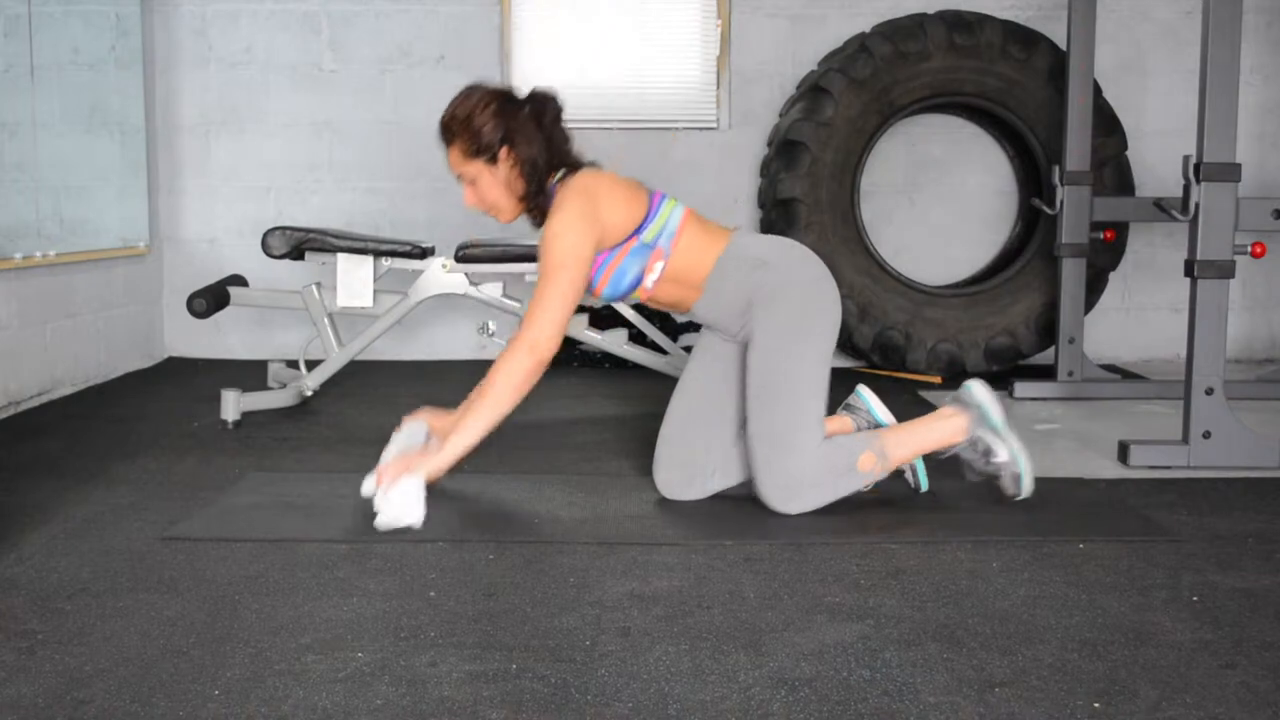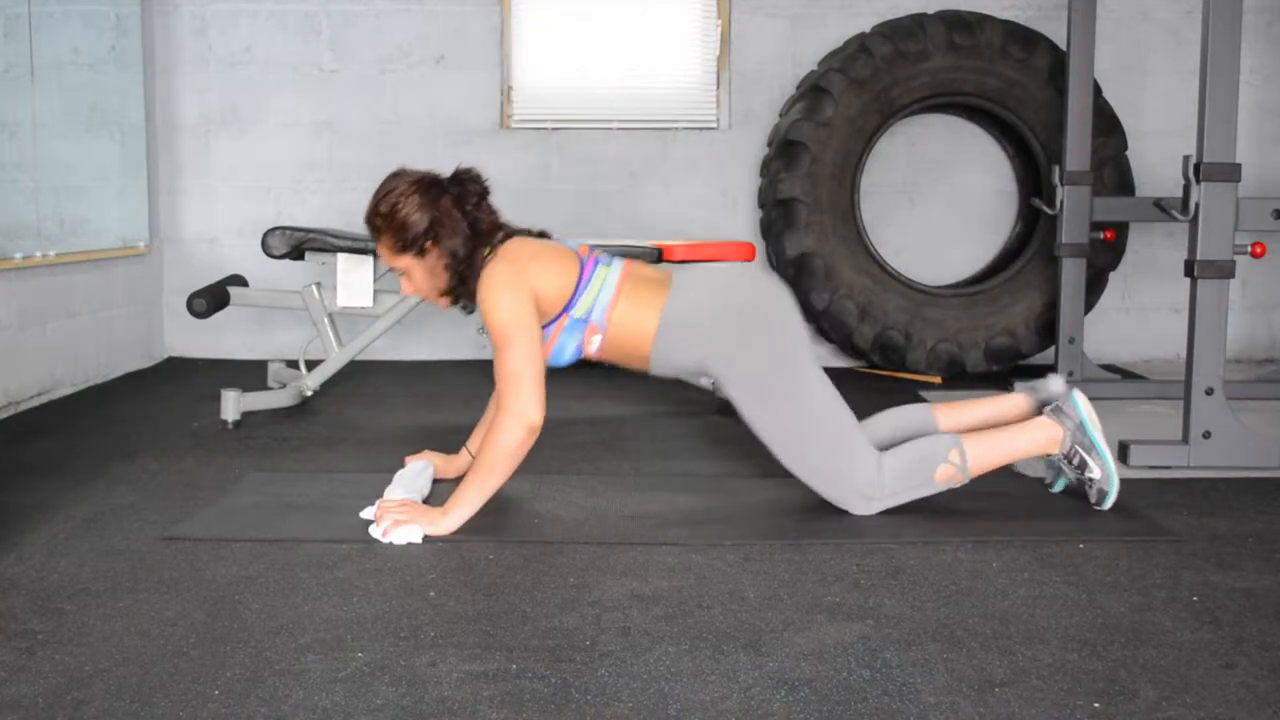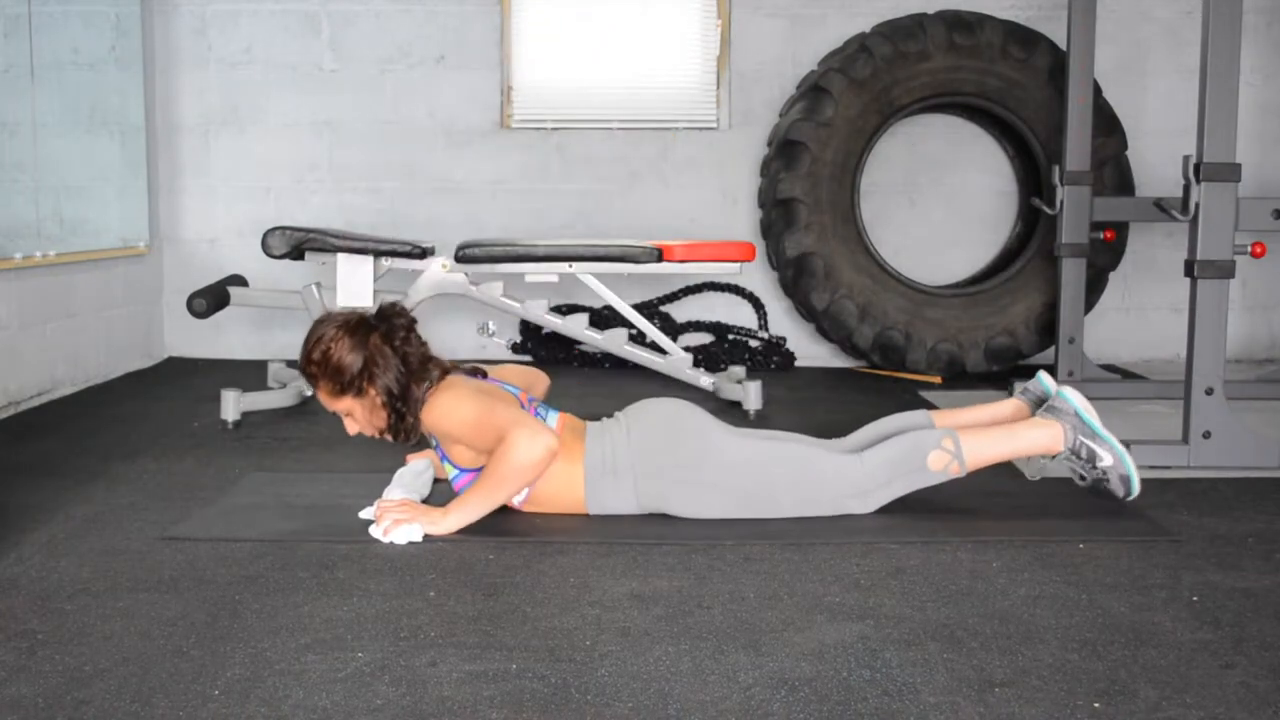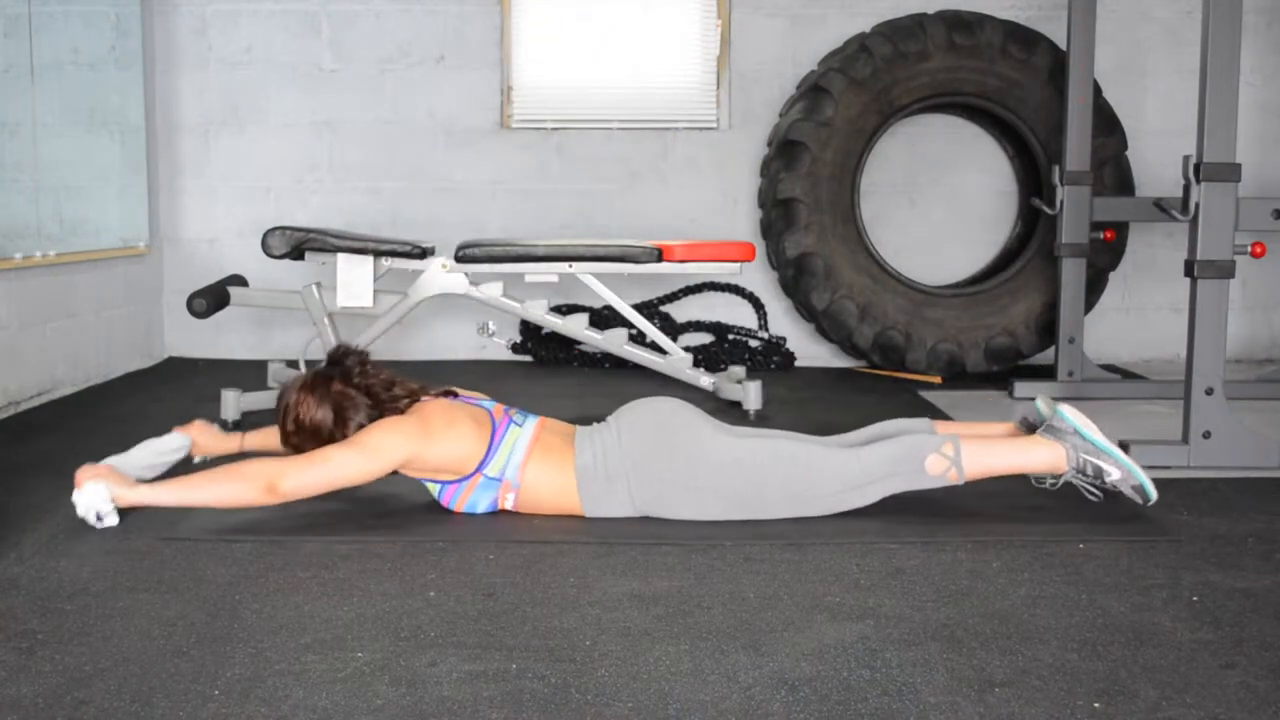
dt=0.7s
person 1, frame 1
left shoulder: (577, 206)
right shoulder: (563, 205)
left elbow: (537, 347)
right elbow: (537, 331)
left wrist: (446, 451)
right wrist: (465, 414)
left hip: (785, 290)
right hip: (745, 309)
left knee: (788, 490)
right knee: (678, 479)
left ankle: (958, 425)
right ankle: (846, 424)
person 1, frame 2
left shoulder: (499, 278)
right shoulder: (507, 257)
left elbow: (525, 417)
right elbow: (517, 373)
left wrist: (449, 514)
right wrist: (463, 457)
left hip: (736, 329)
right hip: (735, 305)
left knee: (862, 488)
right knee: (844, 450)
left ankle: (1054, 431)
right ankle: (1029, 401)
person 1, frame 3
left shoulder: (443, 407)
right shoulder: (446, 383)
left elbow: (534, 441)
left wrist: (450, 514)
right wrist: (459, 458)
left hip: (662, 465)
right hip: (656, 435)
left knee: (867, 481)
right knee: (846, 454)
left ankle: (1058, 433)
right ankle: (1028, 404)
person 1, frame 4
left shoulder: (401, 438)
right shoulder: (415, 403)
left elbow: (280, 487)
right elbow: (316, 437)
left wrist: (131, 490)
right wrist: (224, 438)
left hip: (652, 471)
right hip: (653, 436)
left knee: (859, 479)
right knee: (846, 456)
left ankle: (1059, 454)
right ankle: (1033, 431)
